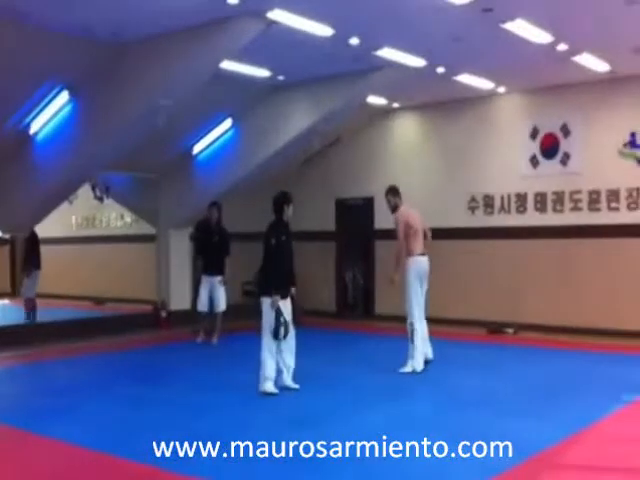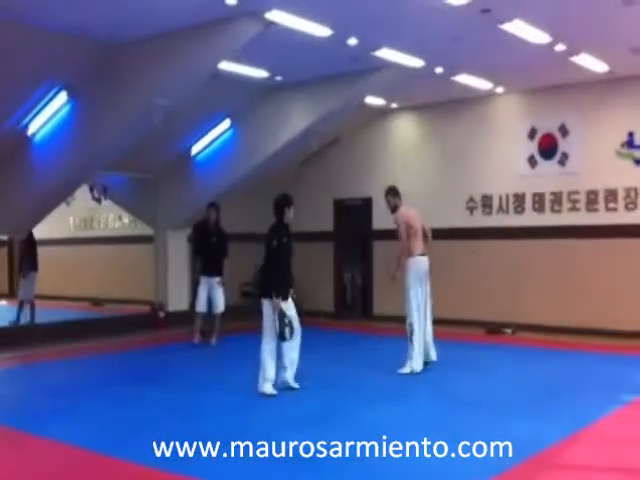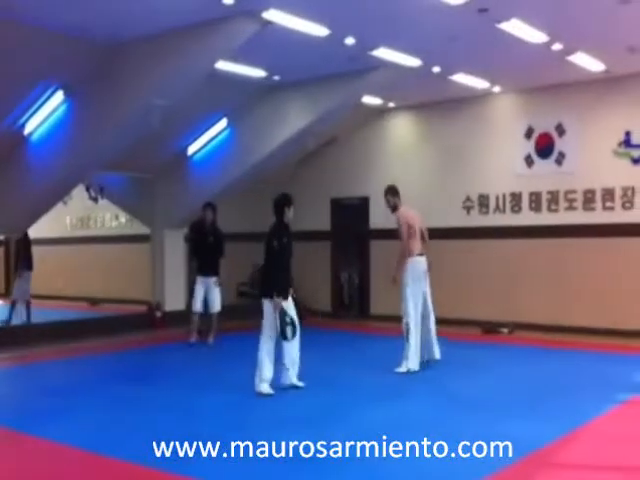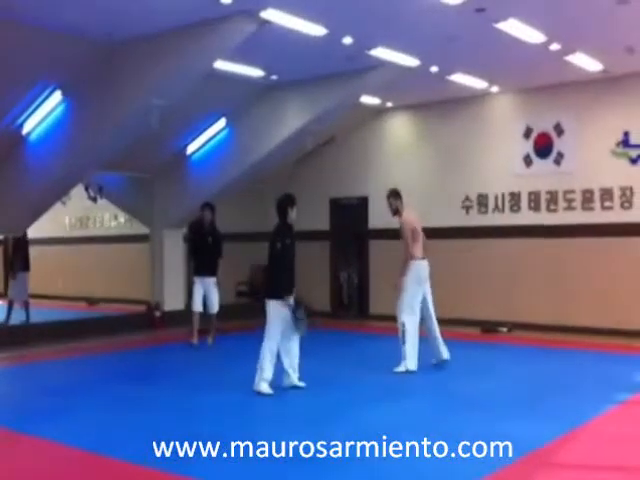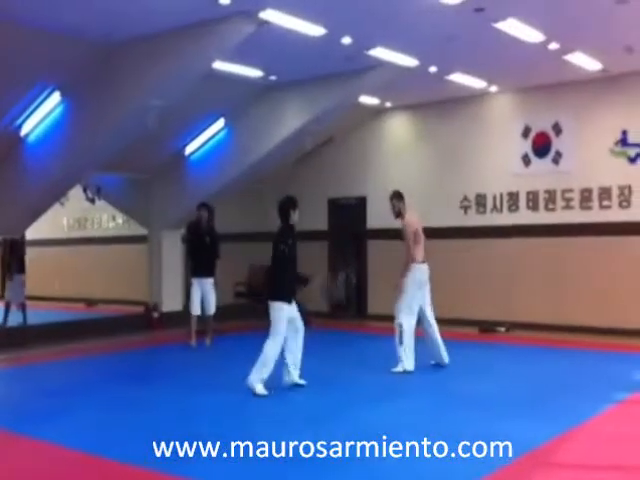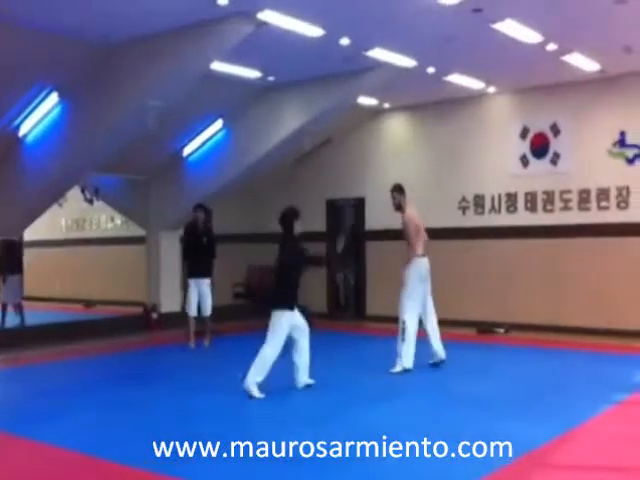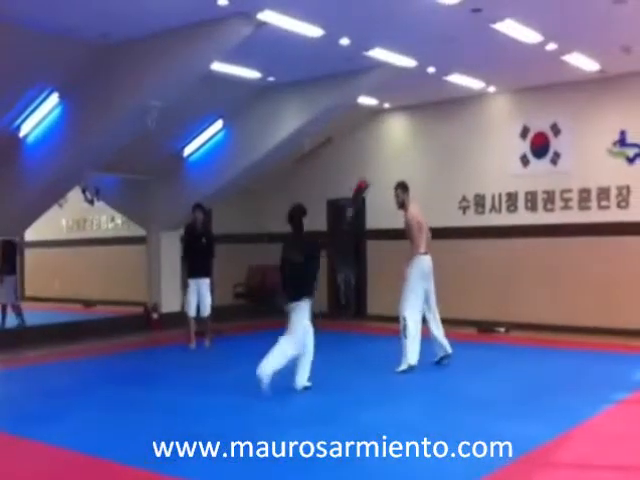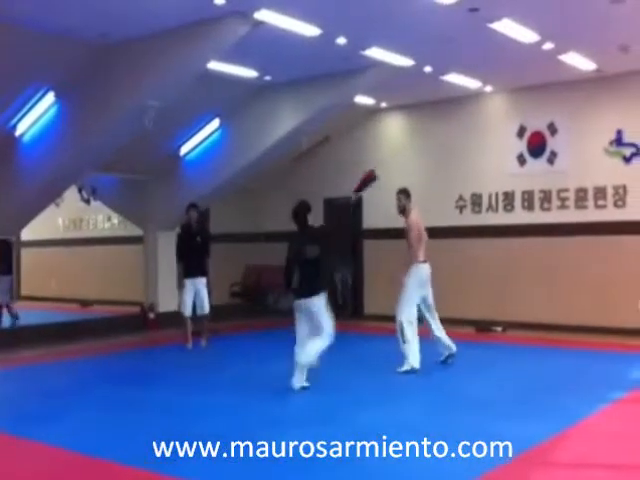
dt=0.1s
person 1, frame 1
left shoulder: (285, 230)
right shoulder: (274, 231)
right elbow: (270, 264)
left wrist: (292, 284)
right wrist: (274, 294)
left hip: (283, 292)
right hip: (272, 293)
left knee: (288, 334)
right knee: (271, 336)
left ankle: (286, 377)
right ankle: (266, 381)
person 1, frame 2
left shoulder: (285, 232)
right shoulder: (275, 234)
right elbow: (271, 267)
left wrist: (289, 287)
right wrist: (275, 296)
left hip: (284, 294)
right hip: (273, 295)
left knee: (294, 331)
right knee: (271, 338)
left ankle: (288, 375)
right ankle: (265, 382)
person 1, frame 3
left shoulder: (284, 232)
right shoulder: (276, 234)
right elbow: (272, 267)
right wrist: (276, 296)
left hip: (283, 293)
right hip: (273, 295)
left knee: (292, 333)
right knee: (269, 337)
left ankle: (290, 376)
right ankle: (262, 382)
person 1, frame 4
left shoulder: (287, 232)
right shoulder: (280, 234)
right elbow: (277, 268)
left wrist: (291, 290)
right wrist: (286, 295)
left hip: (285, 294)
right hip: (277, 296)
left knee: (291, 333)
right knee: (273, 337)
left ankle: (291, 377)
right ankle: (262, 381)
person 1, frame 5
left shoulder: (287, 236)
right shoulder: (284, 238)
right elbow: (284, 270)
right wrist: (306, 281)
left hip: (286, 296)
right hip: (281, 297)
left knee: (297, 330)
right knee: (276, 339)
left ankle: (292, 375)
right ankle: (255, 380)
person 1, frame 6
left shoulder: (290, 245)
right shoulder: (292, 247)
left hip: (288, 304)
right hip: (284, 305)
left knee: (302, 333)
right knee: (273, 344)
left ankle: (302, 378)
right ankle: (252, 382)
person 1, frame 7
left shoulder: (290, 243)
right shoulder: (307, 242)
left elbow: (284, 271)
left hip: (292, 298)
right hip: (301, 299)
left knee: (307, 336)
right knee: (294, 341)
left ankle: (301, 380)
right ankle: (266, 370)
person 1, frame 8
left shoulder: (294, 242)
right shoulder: (318, 235)
left elbow: (289, 269)
left wrist: (289, 289)
left hip: (300, 296)
right hip: (315, 294)
left knee: (303, 335)
right knee: (326, 333)
left ankle: (298, 379)
right ankle: (304, 358)
person 2, frame 1
left shoulder: (399, 215)
right shoulder: (414, 212)
left elbow: (401, 245)
right elbow: (428, 234)
left wrist: (396, 272)
left hip: (414, 262)
right hip: (424, 260)
left knee: (414, 312)
right knee: (419, 310)
left ankle: (415, 362)
right ankle: (425, 353)
person 2, frame 2
left shoulder: (399, 215)
right shoulder: (414, 212)
left elbow: (404, 245)
right elbow: (428, 235)
left wrist: (397, 270)
left hip: (414, 263)
right hip: (424, 260)
left knee: (414, 313)
right knee: (423, 310)
left ankle: (414, 363)
right ankle: (428, 354)
person 2, frame 3
left shoulder: (400, 215)
right shoulder: (412, 212)
left elbow: (405, 245)
right elbow: (425, 235)
left wrist: (398, 270)
left hip: (413, 263)
right hip: (422, 261)
left knee: (410, 313)
right knee: (425, 310)
left ankle: (410, 362)
right ankle: (432, 352)
person 2, frame 4
left shoulder: (404, 220)
right shoulder: (412, 216)
left elbow: (409, 250)
left wrist: (402, 275)
left hip: (415, 267)
right hip: (423, 265)
left knee: (406, 313)
right knee: (427, 312)
left ankle: (409, 362)
right ankle: (441, 353)
person 2, frame 5
left shoulder: (406, 222)
right shoulder: (413, 219)
left elbow: (411, 253)
left wrist: (403, 277)
left hip: (415, 270)
right hip: (423, 269)
left knee: (403, 315)
right knee: (426, 315)
left ankle: (406, 363)
right ankle: (441, 356)
person 2, frame 6
left shoulder: (407, 216)
right shoulder: (412, 212)
left elbow: (413, 246)
left wrist: (406, 269)
left hip: (416, 264)
right hip: (423, 262)
left knee: (407, 312)
right knee: (427, 310)
left ankle: (405, 361)
right ankle: (438, 354)
person 2, frame 7
left shoulder: (410, 214)
right shoulder: (414, 210)
left elbow: (417, 242)
right elbow: (427, 234)
left wrist: (408, 266)
left hip: (419, 262)
right hip: (425, 260)
left knee: (407, 309)
right knee: (429, 308)
left ankle: (410, 358)
right ankle: (443, 349)
person 2, frame 8
left shoulder: (410, 221)
right shoulder: (415, 217)
left elbow: (414, 251)
left wrist: (406, 273)
left hip: (417, 269)
right hip: (424, 268)
left knee: (404, 315)
right knee: (429, 312)
left ankle: (412, 361)
right ankle: (448, 347)
person 3, frame 1
left shoulder: (222, 233)
right shoulder: (202, 231)
left elbow: (225, 256)
right elbow: (199, 255)
left wrist: (224, 275)
right wrist: (200, 272)
left hip: (218, 275)
right hip: (205, 274)
left knee: (219, 307)
right knee: (202, 306)
left ankle: (216, 335)
right ankle: (202, 333)
person 3, frame 2
left shoulder: (221, 234)
right shoulder: (201, 232)
left elbow: (224, 257)
right elbow: (198, 256)
left wrist: (222, 276)
right wrist: (199, 273)
left hip: (216, 276)
right hip: (204, 275)
left knee: (217, 308)
right knee: (200, 307)
left ankle: (214, 335)
right ankle: (197, 334)
person 3, frame 3
left shoulder: (217, 233)
right shoulder: (197, 232)
left elbow: (220, 256)
right elbow: (194, 256)
left wrist: (219, 275)
right wrist: (195, 273)
left hip: (213, 276)
right hip: (200, 275)
left knee: (214, 308)
right knee: (196, 307)
left ankle: (212, 335)
right ankle: (193, 334)
person 3, frame 4
left shoulder: (215, 234)
right shoulder: (195, 232)
left elbow: (219, 257)
right elbow: (192, 256)
left wrist: (217, 276)
right wrist: (193, 274)
left hip: (211, 276)
right hip: (198, 276)
left knee: (213, 308)
right knee: (196, 307)
left ankle: (211, 335)
right ankle: (195, 336)
person 3, frame 5
left shoulder: (212, 234)
right shoulder: (192, 233)
left elbow: (216, 257)
right elbow: (190, 257)
left wrist: (214, 276)
right wrist: (190, 274)
left hip: (208, 277)
right hip: (195, 277)
left knee: (210, 309)
right knee: (194, 309)
left ankle: (209, 336)
right ankle: (193, 338)
person 3, frame 6
left shoulder: (209, 235)
right shoulder: (189, 234)
left elbow: (212, 258)
right elbow: (186, 258)
left wrist: (211, 277)
right wrist: (187, 276)
left hip: (205, 277)
right hip: (192, 278)
left knee: (206, 310)
right knee: (191, 311)
left ankle: (207, 337)
right ankle: (192, 340)
person 3, frame 7
left shoulder: (208, 235)
right shoulder: (188, 235)
left elbow: (211, 258)
right elbow: (185, 259)
left wrist: (211, 276)
right wrist: (186, 278)
left hip: (204, 278)
right hip: (192, 278)
left knee: (206, 311)
right knee: (191, 311)
left ankle: (207, 337)
right ankle: (192, 340)
person 3, frame 8
left shoulder: (203, 233)
right shoulder: (182, 235)
left elbow: (206, 256)
right elbow: (180, 259)
left wrist: (206, 275)
right wrist: (181, 278)
left hip: (201, 277)
right hip: (187, 278)
left knee: (204, 309)
right knee: (187, 311)
left ankle: (204, 336)
right ankle: (189, 340)
